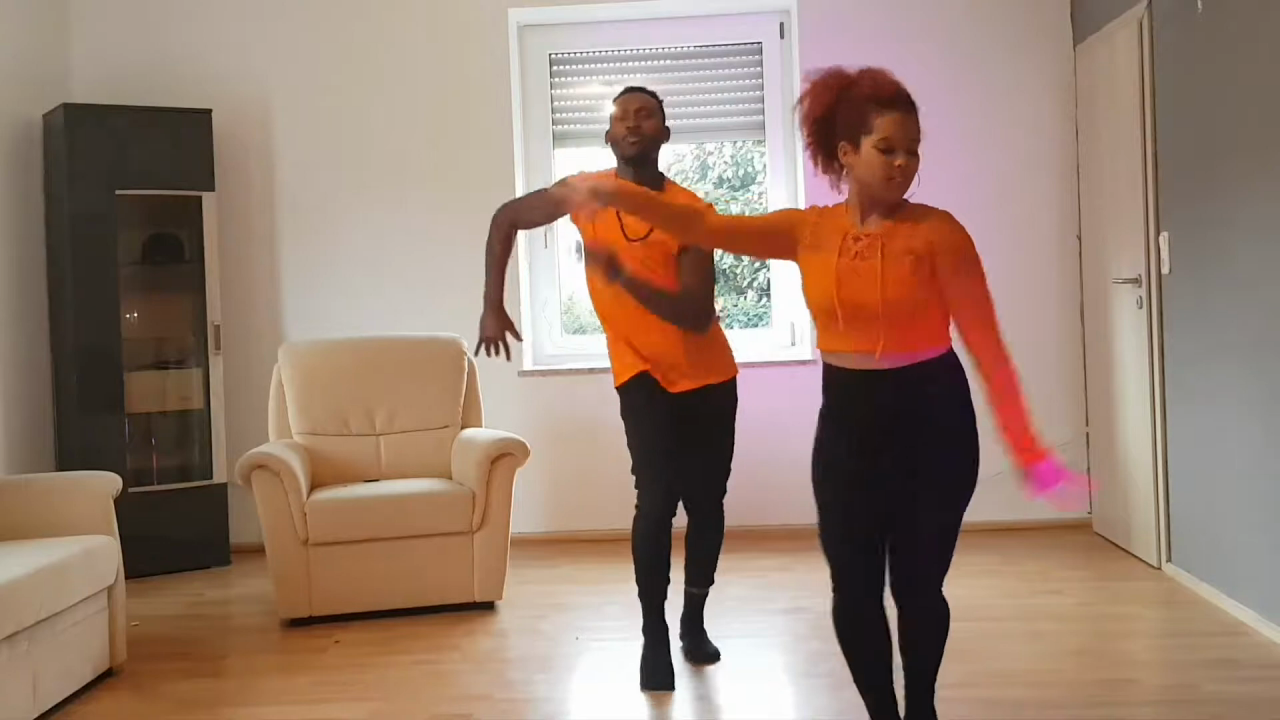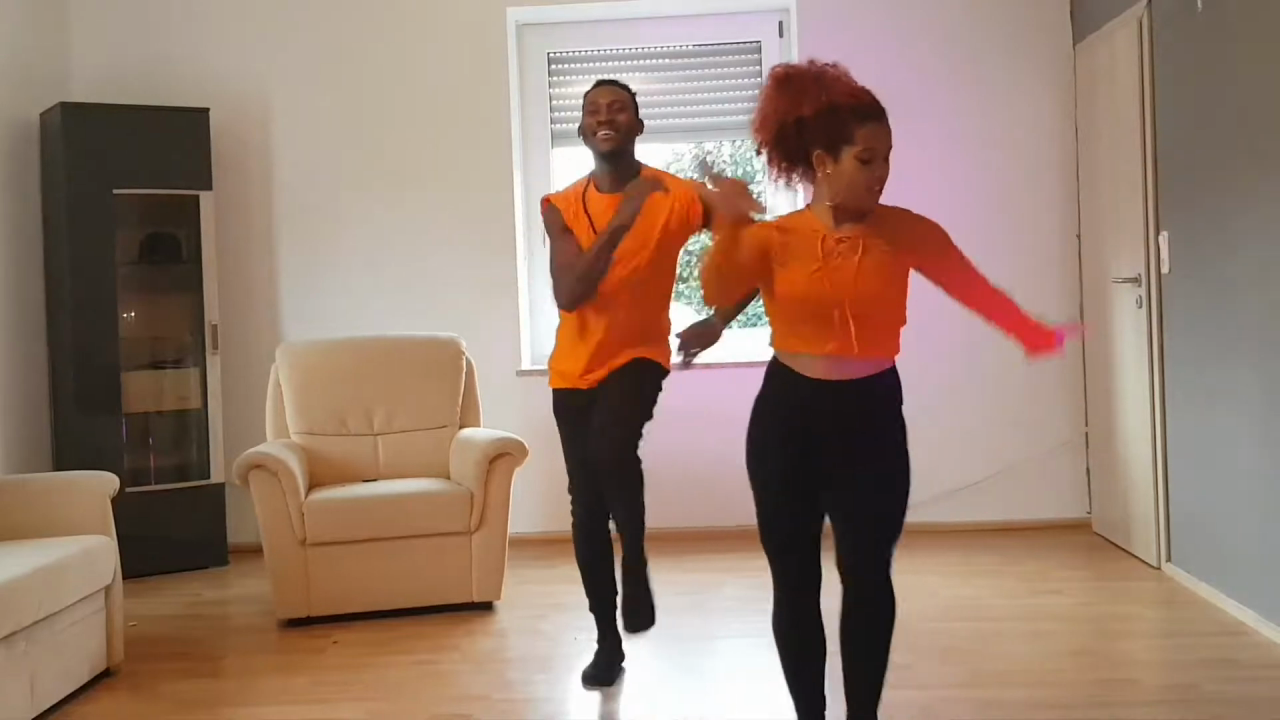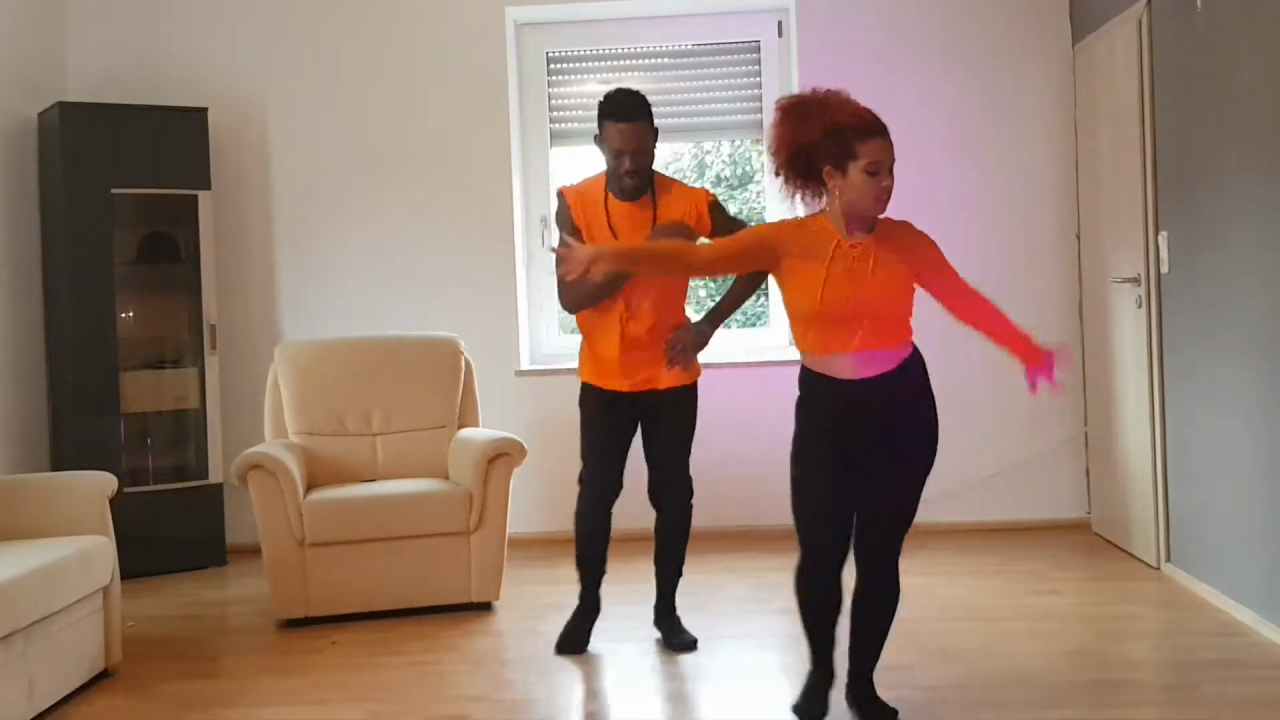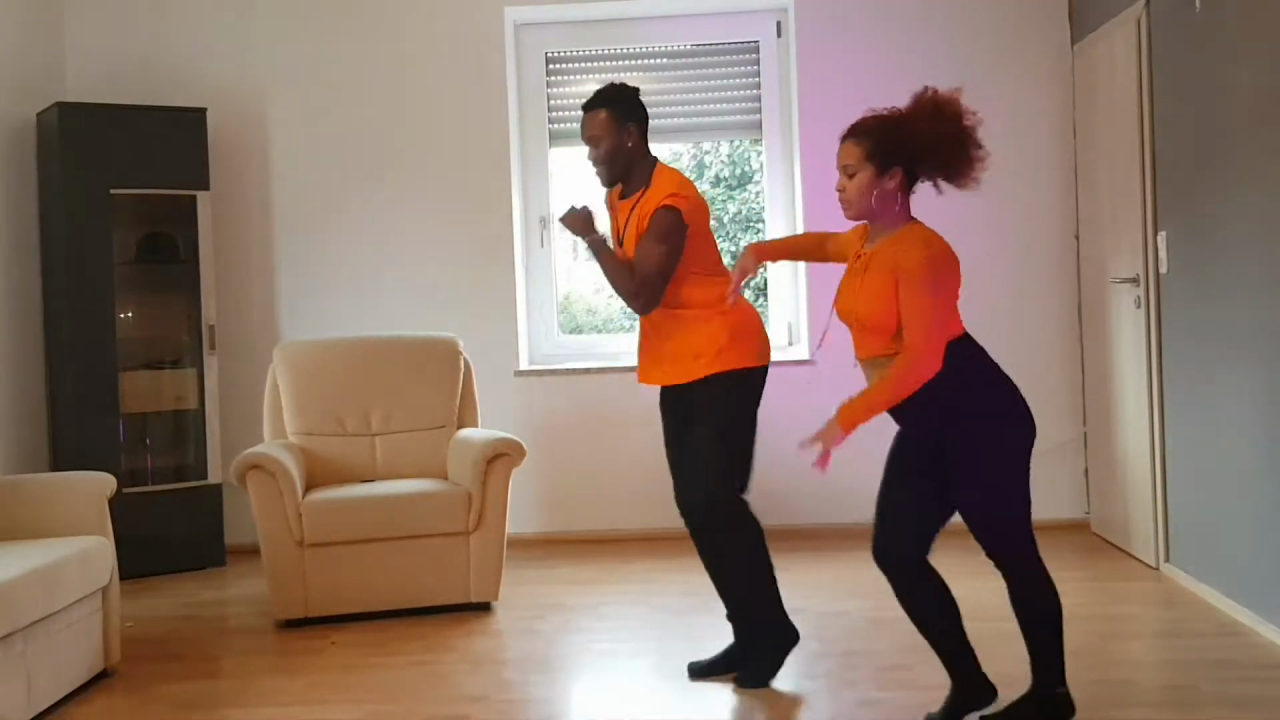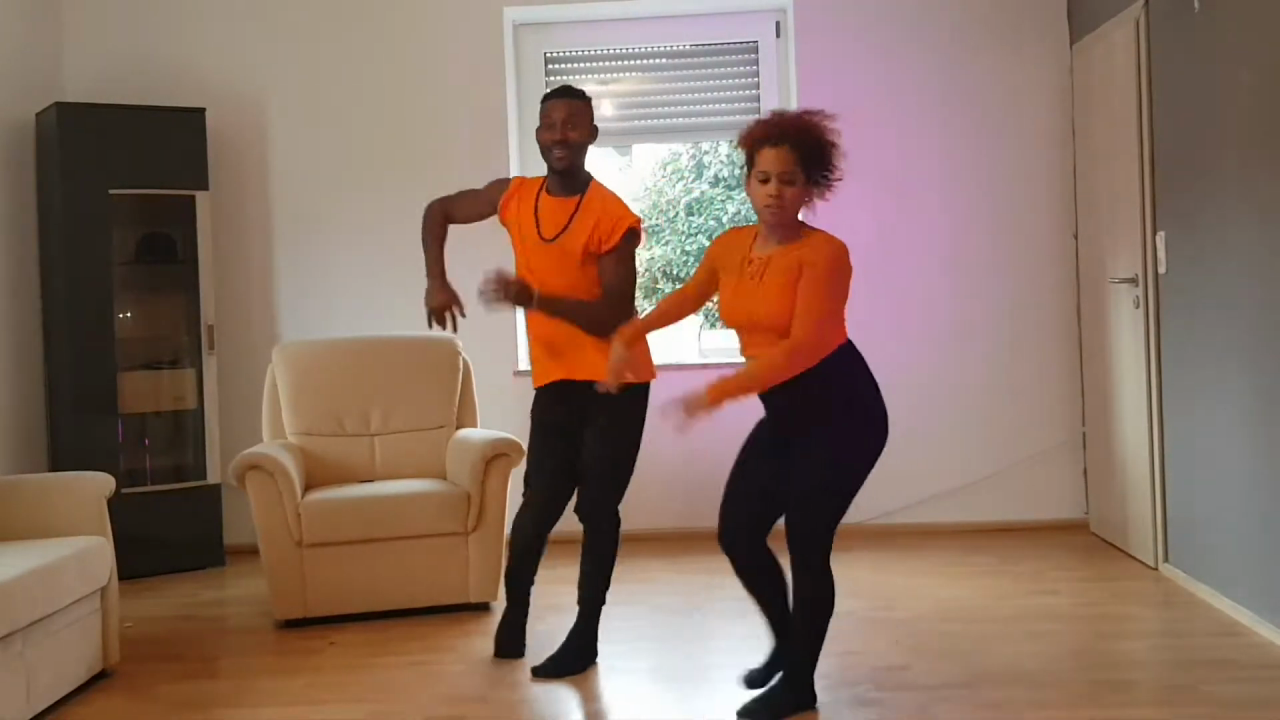
dt=0.7s
person 1, frame 1
left shoulder: (939, 234)
right shoulder: (810, 231)
left elbow: (985, 341)
right elbow: (709, 228)
left wrist: (1026, 447)
right wrist: (617, 193)
left hip: (929, 411)
right hip: (846, 415)
left knee: (917, 587)
right knee: (854, 590)
person 1, frame 2
left shoulder: (902, 230)
right shoulder: (769, 240)
left elbow: (973, 287)
right elbow: (718, 293)
left wrist: (1034, 334)
right wrist: (728, 228)
left hip: (871, 417)
right hip: (787, 418)
left knee: (869, 577)
right knee: (795, 584)
person 1, frame 3
left shoulder: (906, 242)
right shoulder: (786, 241)
left elbow: (965, 299)
right elbow: (694, 258)
left wrist: (1027, 350)
right wrist: (610, 253)
left hip: (903, 408)
right hip: (828, 412)
left knee: (879, 557)
right knee: (821, 555)
person 1, frame 4
left shoulder: (920, 253)
right shoulder: (868, 239)
left elbow: (922, 361)
right elbow: (825, 245)
left wrist: (844, 420)
right wrist: (765, 250)
left hip: (973, 413)
right hip: (936, 421)
left knee: (1011, 552)
right knee: (894, 547)
person 1, frame 5
left shoulder: (826, 254)
right shoulder: (730, 247)
left elbow: (802, 348)
right elbow: (683, 301)
left wrist: (718, 392)
right wrist: (628, 333)
left hip: (844, 411)
right hip: (787, 415)
left knee: (806, 545)
right knee: (738, 533)
right ankle: (788, 644)
person 2, frame 1
left shoulder: (692, 213)
left elbow: (696, 317)
right elbow: (504, 220)
left wrist: (624, 277)
right wrist: (492, 305)
left hip: (707, 376)
right hip: (640, 375)
left knee: (705, 503)
right knee: (656, 496)
left ankle: (693, 618)
right ankle: (653, 635)
person 2, frame 2
left shoulder: (677, 194)
right shoulder: (558, 208)
right elbow: (571, 294)
left wrist: (717, 319)
right wrist: (623, 224)
left hip: (638, 359)
right hip: (574, 371)
left knee: (610, 449)
right knee: (587, 502)
left ankle: (634, 562)
right ankle: (606, 641)
person 2, frame 3
left shoulder: (692, 203)
right shoulder: (574, 204)
right elbow: (572, 297)
left wrist: (706, 325)
left hip: (671, 374)
right hip: (604, 376)
left knee: (671, 494)
right knee: (597, 491)
left ankle: (667, 606)
right ankle: (587, 603)
person 2, frame 4
left shoulder: (666, 201)
right shoulder: (624, 199)
left elbow: (642, 294)
left wrist: (592, 237)
left hip: (722, 358)
right hip: (685, 364)
left knee: (713, 497)
right knee: (698, 500)
left ankle: (774, 629)
right ankle: (751, 635)
person 2, frame 5
left shoulder: (615, 219)
right shoulder: (512, 196)
left elbow: (612, 320)
right elbow: (437, 211)
left wrist: (532, 298)
right wrist: (436, 280)
left hip: (618, 377)
right hip: (556, 375)
left knee: (598, 502)
right knee: (542, 499)
left ankle: (584, 633)
right ankle: (516, 608)
